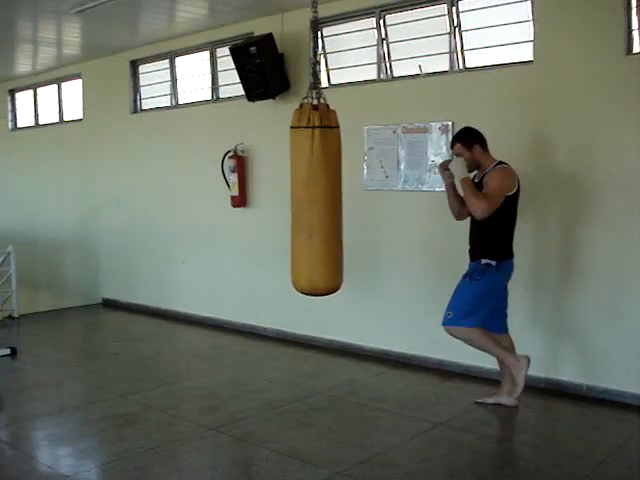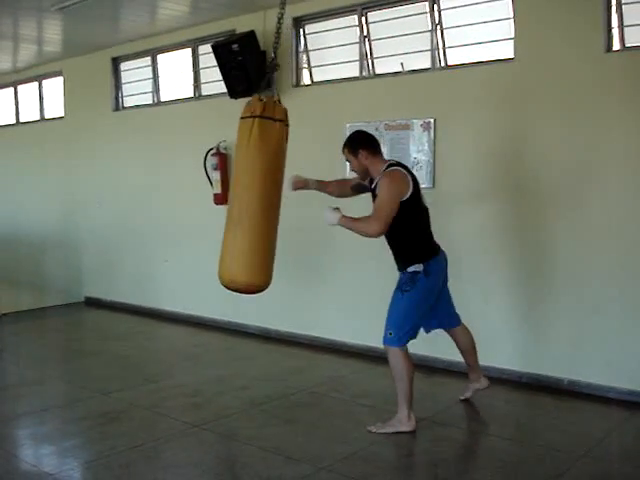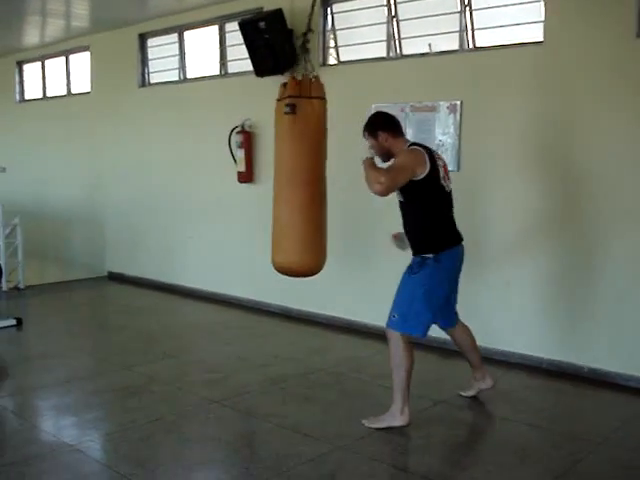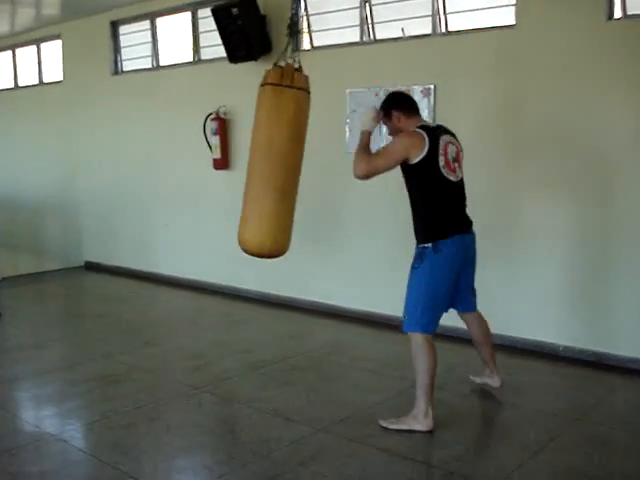
dt=1s
person 1, frame 1
left shoulder: (501, 173)
right shoulder: (482, 175)
left elbow: (481, 210)
right elbow: (460, 213)
left wrist: (460, 178)
right wrist: (450, 182)
left hip: (490, 264)
right hip: (491, 263)
left knee: (454, 323)
right knee: (495, 327)
left ankle: (514, 362)
right ankle: (508, 391)
person 1, frame 2
left shoulder: (393, 177)
right shoulder: (374, 178)
left elbow: (376, 227)
right elbow: (342, 186)
left wrist: (338, 219)
right wrist: (310, 183)
left hip: (420, 269)
right hip: (431, 263)
left knee: (393, 342)
right knee: (450, 323)
left ankle: (404, 417)
right ankle: (477, 377)
person 1, frame 3
left shoulder: (412, 156)
right shoulder: (419, 156)
left elbow: (380, 185)
left wrist: (368, 160)
right wrist: (410, 234)
left hip: (432, 258)
right hip: (447, 251)
left knee: (397, 330)
right knee: (448, 321)
left ankle: (399, 410)
right ankle: (481, 376)
person 1, frame 4
left shoulder: (410, 140)
right shoulder: (447, 136)
left elbow: (362, 170)
left wrist: (366, 134)
right wrist: (402, 162)
left hip: (439, 246)
right hip: (462, 238)
left knee: (419, 330)
right knee: (466, 308)
left ankle: (422, 414)
right ankle: (492, 372)
